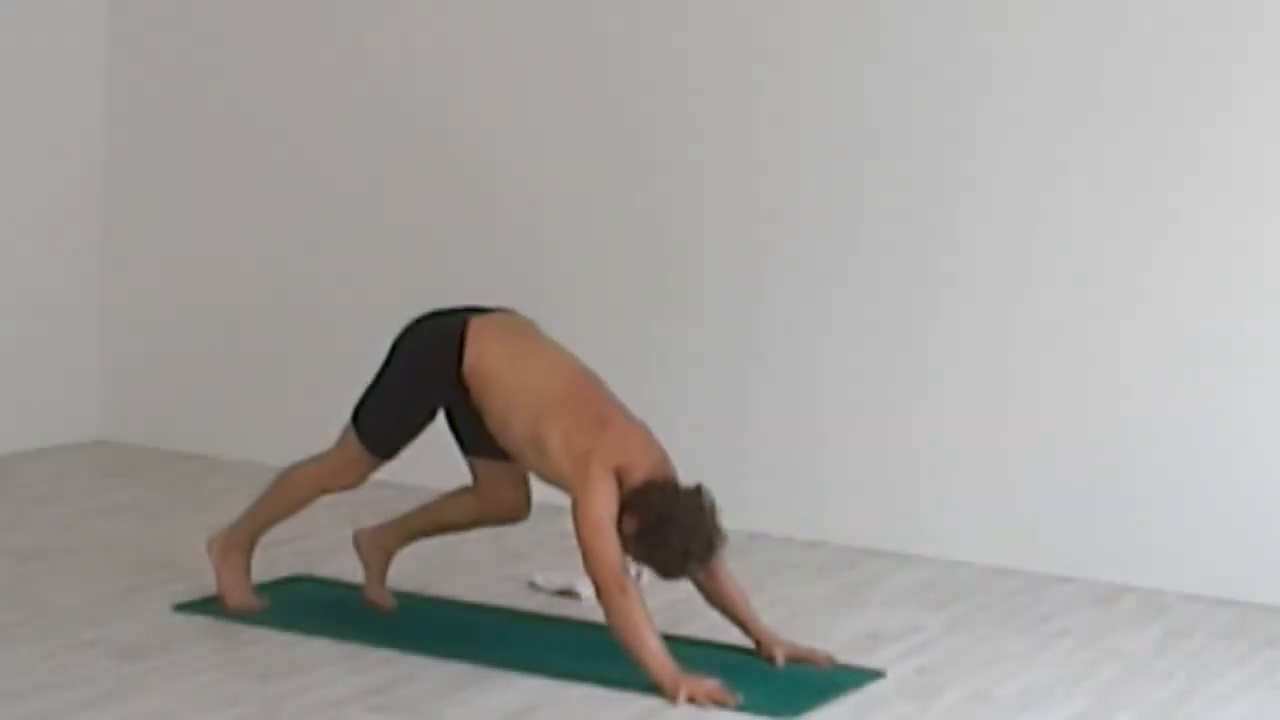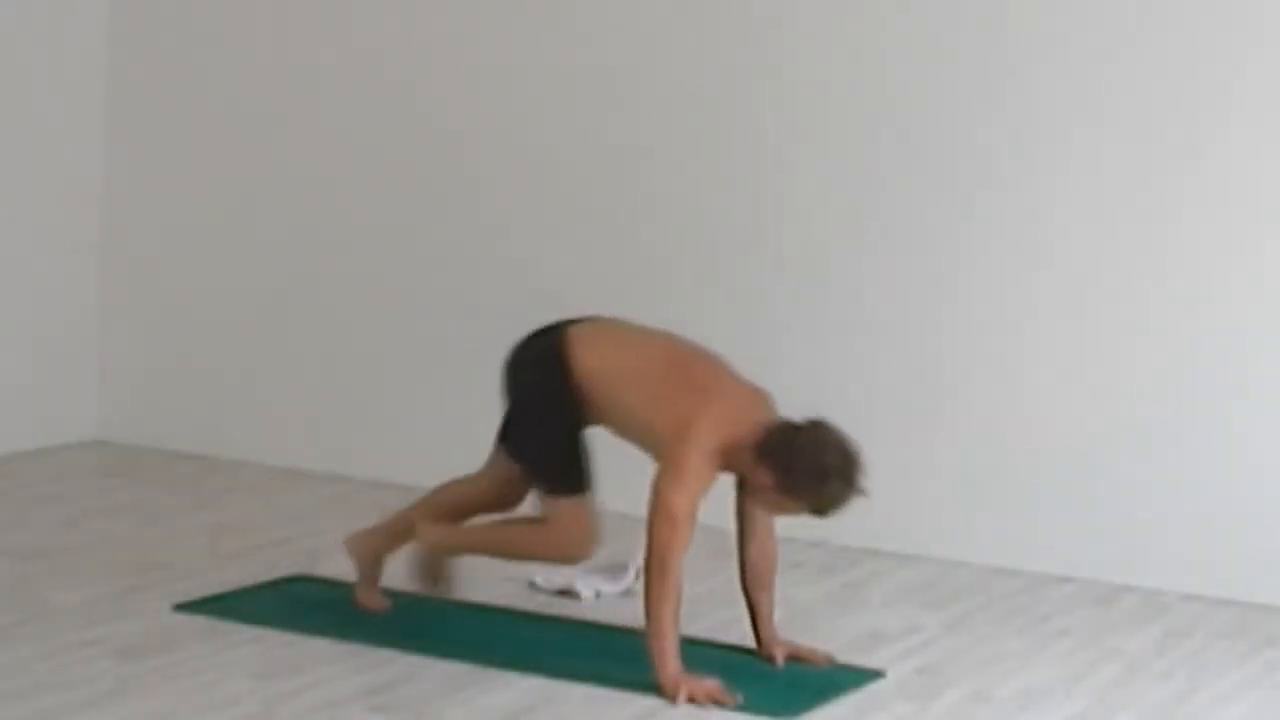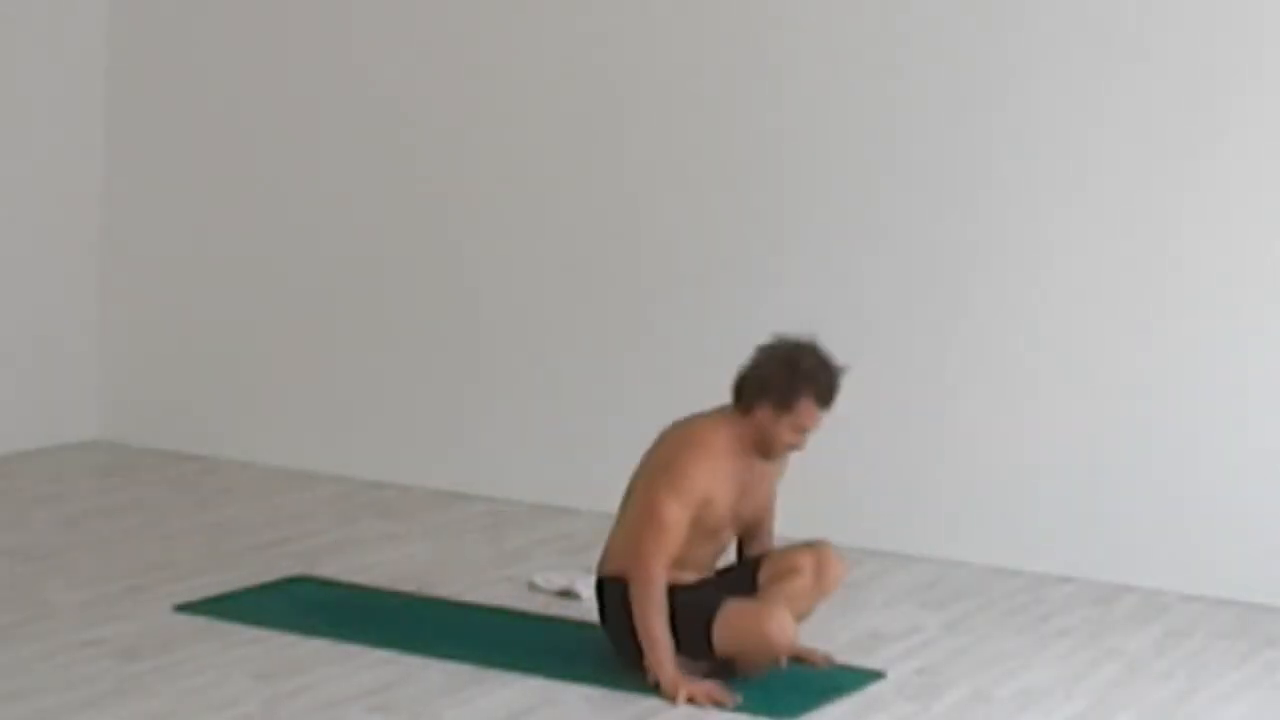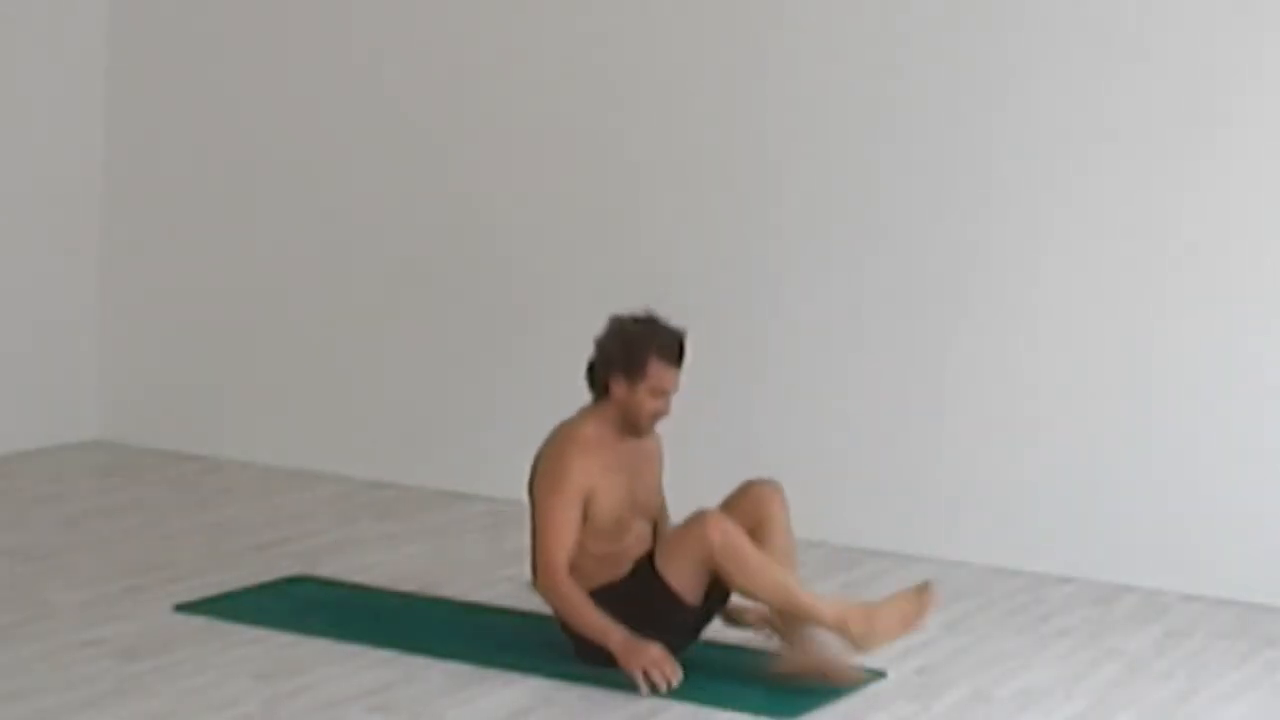
dt=1s
person 1, frame 1
left shoulder: (654, 468)
right shoulder: (597, 475)
left elbow: (704, 555)
right elbow: (614, 587)
left wrist: (763, 635)
right wrist: (672, 678)
left hip: (488, 342)
right hip: (443, 349)
left knee: (508, 503)
right knee: (346, 468)
left ankle: (384, 542)
right ankle: (233, 543)
person 1, frame 2
left shoulder: (764, 428)
right shoulder: (700, 448)
left elbow: (757, 538)
right elbow: (663, 564)
left wrist: (769, 636)
right wrist: (671, 675)
left hip: (576, 357)
right hip: (548, 368)
left knee: (499, 487)
right knee: (574, 541)
left ankle: (374, 542)
right ankle: (440, 540)
person 1, frame 3
left shoulder: (769, 451)
right shoulder: (696, 456)
left elbow: (756, 541)
right elbow: (647, 569)
left wrist: (773, 635)
right wrist: (669, 676)
left hip: (700, 589)
right hip: (637, 603)
left knee: (825, 565)
right knee: (774, 629)
left ankle: (716, 644)
right ankle: (687, 662)
person 1, frame 4
left shoulder: (646, 442)
right shoulder: (571, 457)
right elbow: (550, 577)
left wrist: (724, 605)
right wrist: (624, 644)
left hip: (658, 600)
right hip: (607, 625)
left knee: (762, 496)
right knee: (710, 527)
left ankle: (797, 647)
right ankle: (845, 620)
